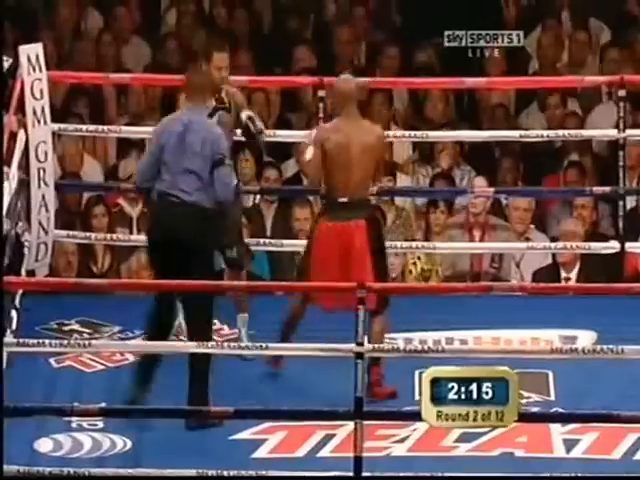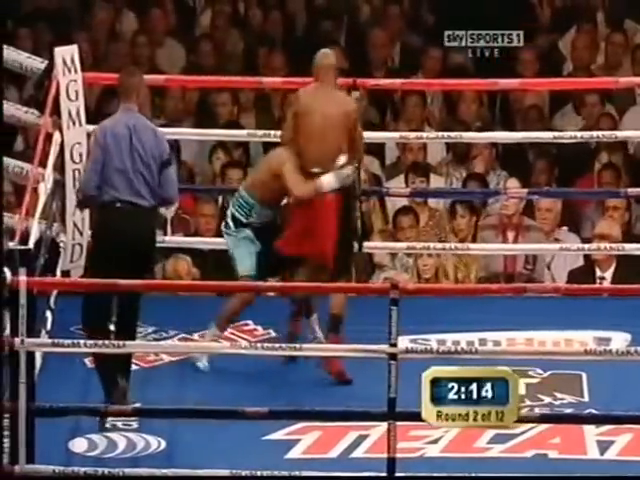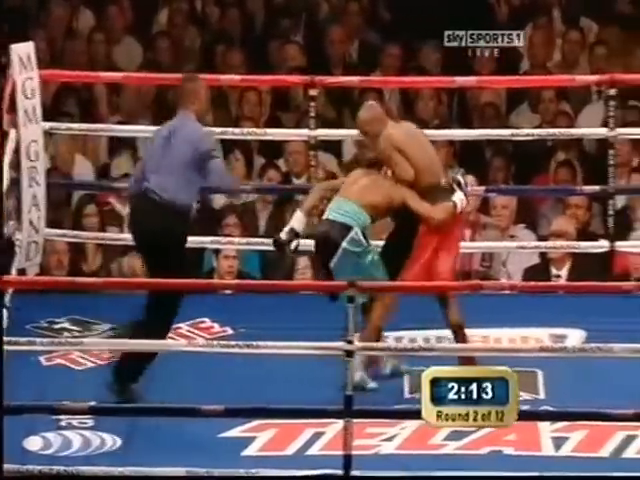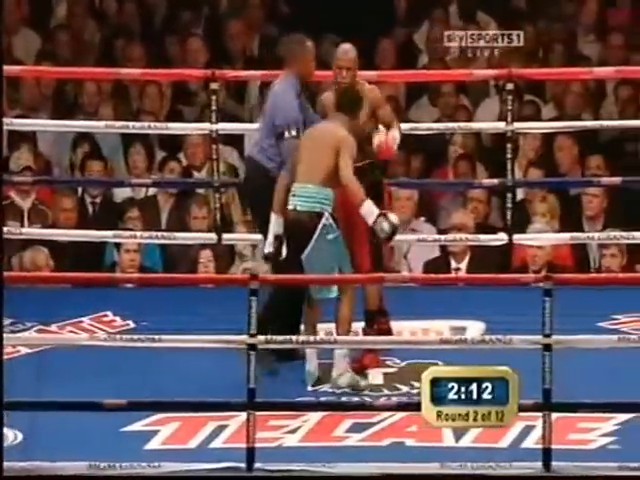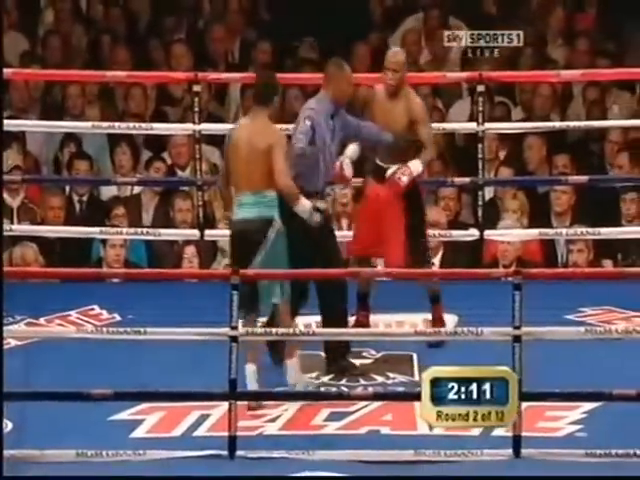
dt=1s
person 1, frame 1
left shoulder: (165, 127)
right shoulder: (214, 133)
left elbow: (143, 179)
right elbow: (225, 194)
right wrist: (219, 195)
left hip: (163, 218)
right hip: (196, 222)
left knee: (162, 305)
right knee: (199, 317)
left ankle: (141, 383)
right ankle: (198, 407)
person 1, frame 2
left shoulder: (104, 130)
right shoulder: (155, 135)
left elbow: (87, 188)
right elbow: (170, 194)
left wrist: (86, 203)
left hip: (110, 221)
right hip: (142, 225)
left knee: (96, 310)
right knee: (128, 312)
left ankle: (113, 385)
right ankle: (119, 391)
person 1, frame 3
left shoulder: (160, 133)
right shoulder: (199, 136)
left elbow: (140, 178)
right elbow: (223, 184)
left hip: (144, 213)
right hip: (167, 220)
left knee: (166, 294)
right knee: (165, 302)
right ankle: (124, 377)
person 1, frame 4
left shoulder: (291, 91)
right shoulder: (286, 99)
left elbow: (312, 124)
right elbow: (291, 155)
left hip: (269, 180)
right hip: (265, 182)
right ankle: (266, 339)
person 1, frame 5
left shoulder: (336, 114)
right shoulder: (314, 111)
left elbow: (361, 130)
right elbow: (299, 145)
left wrist: (392, 138)
right wrist: (305, 150)
left hip: (313, 199)
left knee: (330, 273)
person 2, frame 1
left shoulder: (323, 133)
right shoulder: (375, 134)
left elbow: (311, 178)
left wrist: (310, 152)
left hip: (330, 218)
right hip: (361, 218)
left knee: (306, 289)
right knee: (377, 302)
left ankle: (279, 353)
right ankle: (374, 379)
person 2, frame 2
left shoulder: (302, 97)
right shoulder: (350, 104)
left elbow: (287, 139)
right elbow: (358, 152)
right hip: (337, 188)
left knee: (307, 261)
right knee: (339, 273)
left ankle: (297, 325)
right ankle: (332, 349)
person 2, frame 3
left shoulder: (384, 143)
right shoulder: (408, 128)
left elbow: (408, 176)
right elbow: (421, 163)
left wrist: (387, 170)
left hip: (429, 204)
right hip: (446, 199)
left knee: (395, 273)
right knee: (439, 280)
left ankle: (369, 345)
right ankle: (463, 347)
person 2, frame 4
left shoulder: (371, 94)
right shoulder: (325, 100)
left elbow: (392, 124)
left wrist: (391, 138)
left hip: (368, 177)
left knee: (368, 259)
right knee: (360, 258)
right ankle: (382, 322)
person 2, frame 5
left shoulder: (415, 105)
right shoulder: (377, 94)
left elbow: (429, 148)
left wrist: (414, 168)
left hip: (403, 180)
right hip: (376, 175)
left knee: (415, 255)
right knee: (361, 250)
left ankle: (437, 314)
right ankle: (362, 315)
person 3, frame 1
left shoulder: (236, 97)
left elbow: (256, 145)
left wrist: (253, 126)
right wrist: (211, 118)
left knee: (238, 262)
left ankle: (242, 332)
right ankle: (180, 321)
person 3, frame 2
left shoulder: (294, 156)
right shoulder: (287, 158)
right elbow: (300, 192)
right wrist: (334, 179)
left hip: (266, 223)
right hip: (242, 226)
right knee: (248, 293)
right ankle: (210, 337)
person 3, frame 3
left shoulder: (361, 174)
right shoulder: (401, 190)
left elbow: (319, 190)
right elbow: (436, 216)
left wrist: (295, 225)
right wrist: (459, 199)
left hip: (324, 232)
right hip: (346, 235)
left ankle: (367, 362)
right ankle: (356, 371)
person 3, frame 4
left shoulder: (311, 133)
right shoulder: (345, 138)
left elbow: (283, 181)
right elbow: (347, 180)
left wrist: (275, 225)
right wrist: (375, 214)
left hip: (293, 214)
right hip: (317, 214)
left knee: (311, 289)
right knee: (346, 288)
left ankle: (311, 365)
right ankle: (341, 366)
person 3, frame 5
left shoulder: (235, 133)
right shoulder: (274, 134)
right elbow: (284, 183)
right wrist: (307, 209)
left hip: (240, 220)
right hip: (266, 219)
left knee: (248, 307)
right knee: (282, 300)
left ankle: (250, 382)
right ankle: (293, 375)
